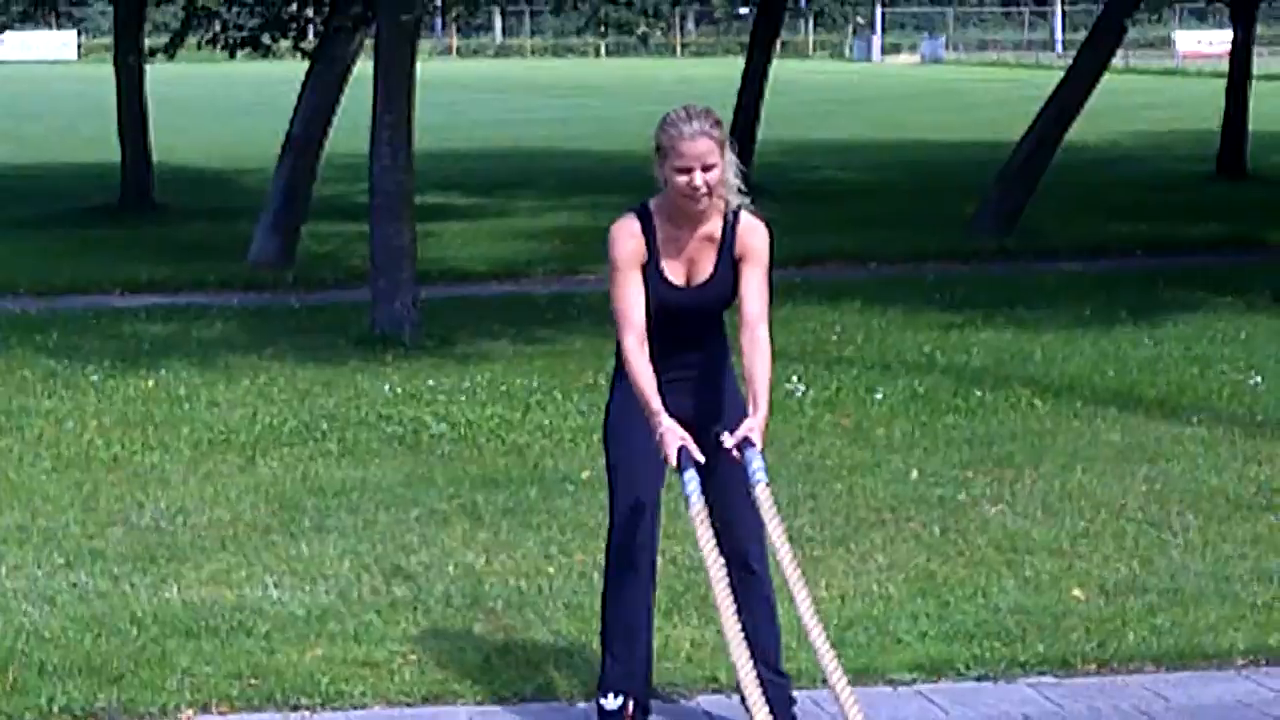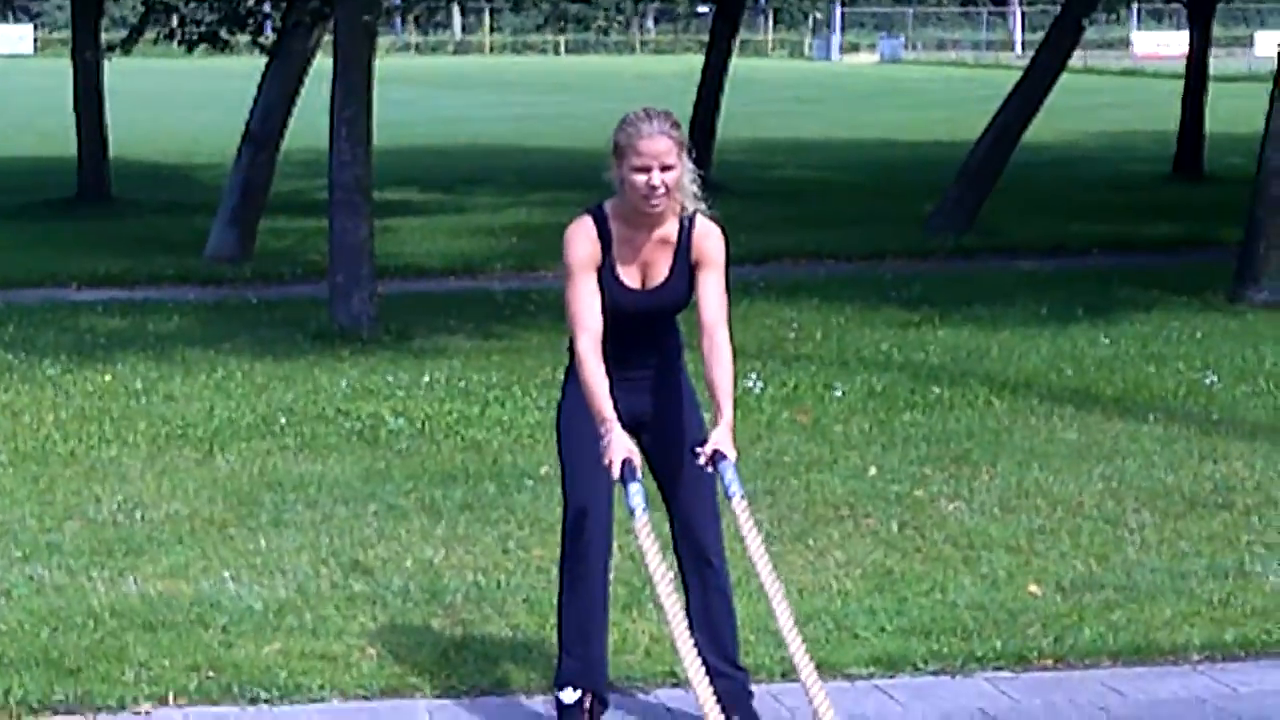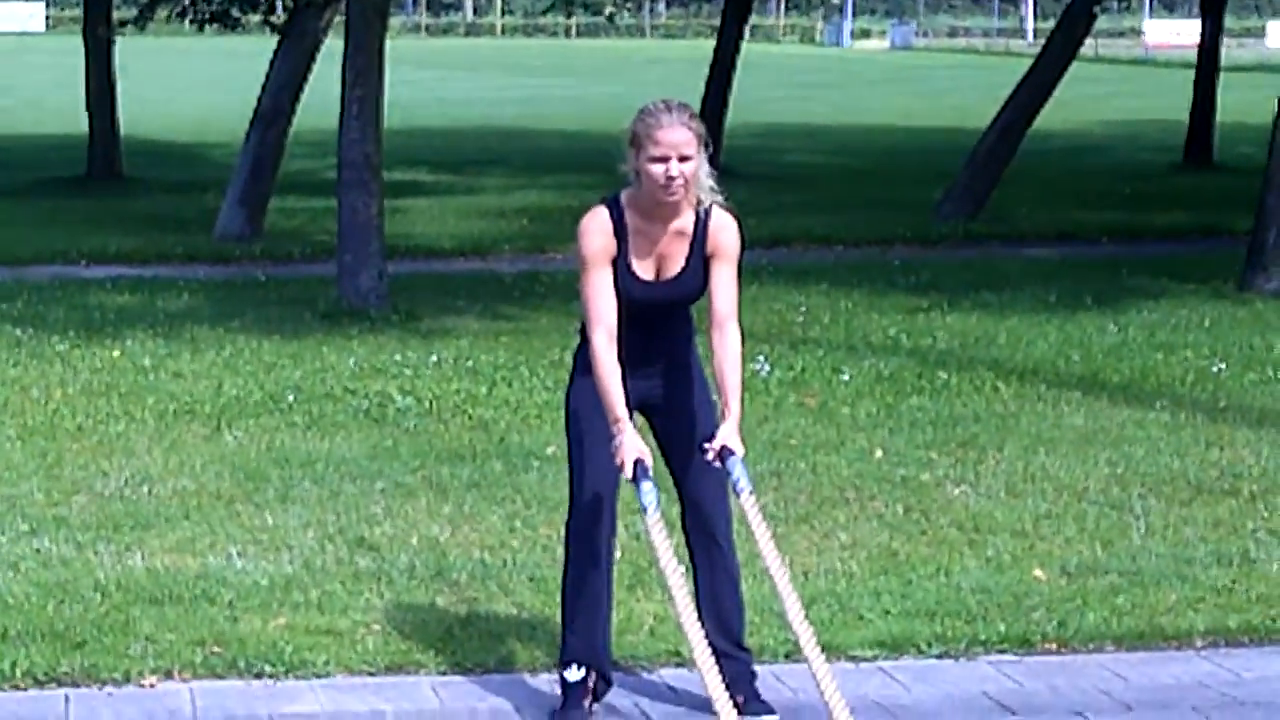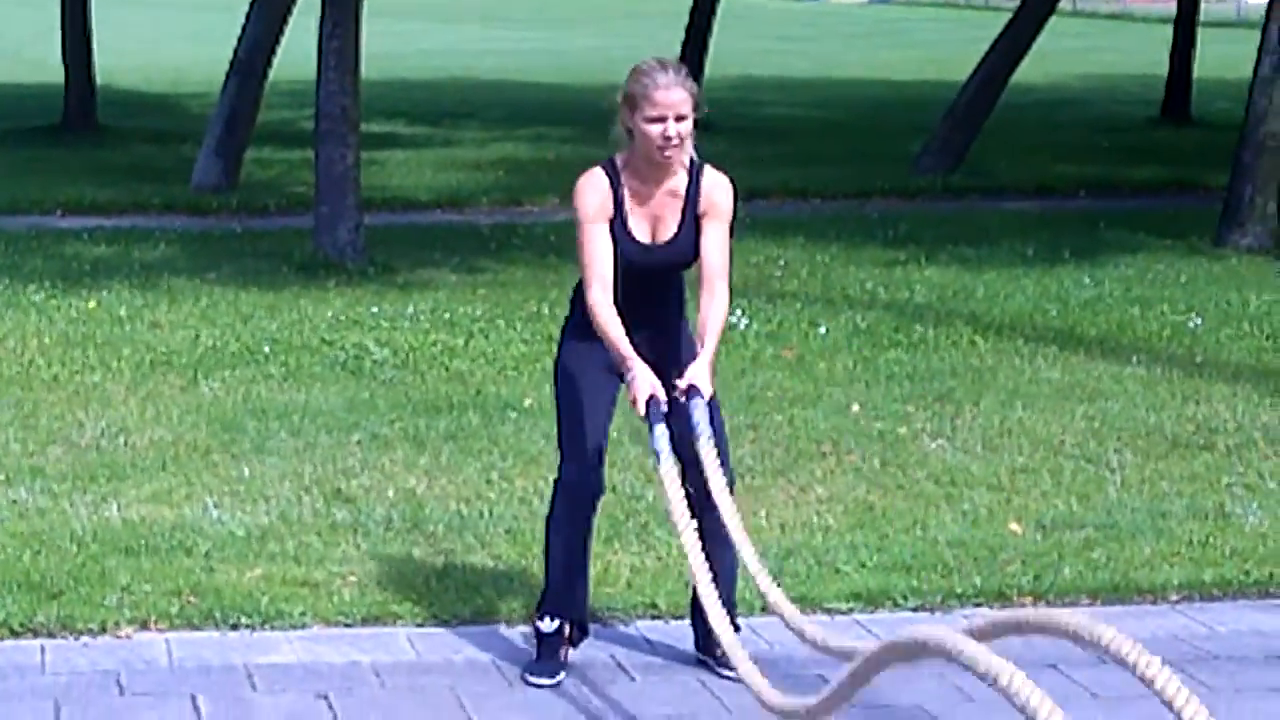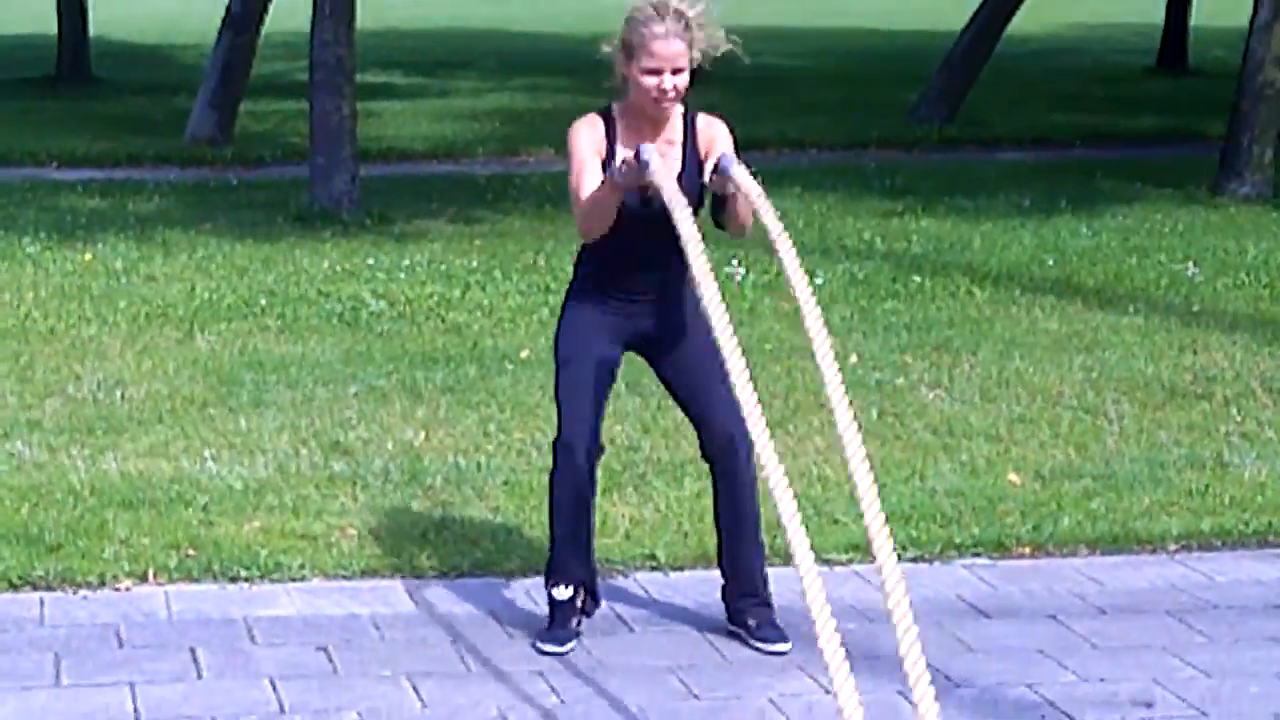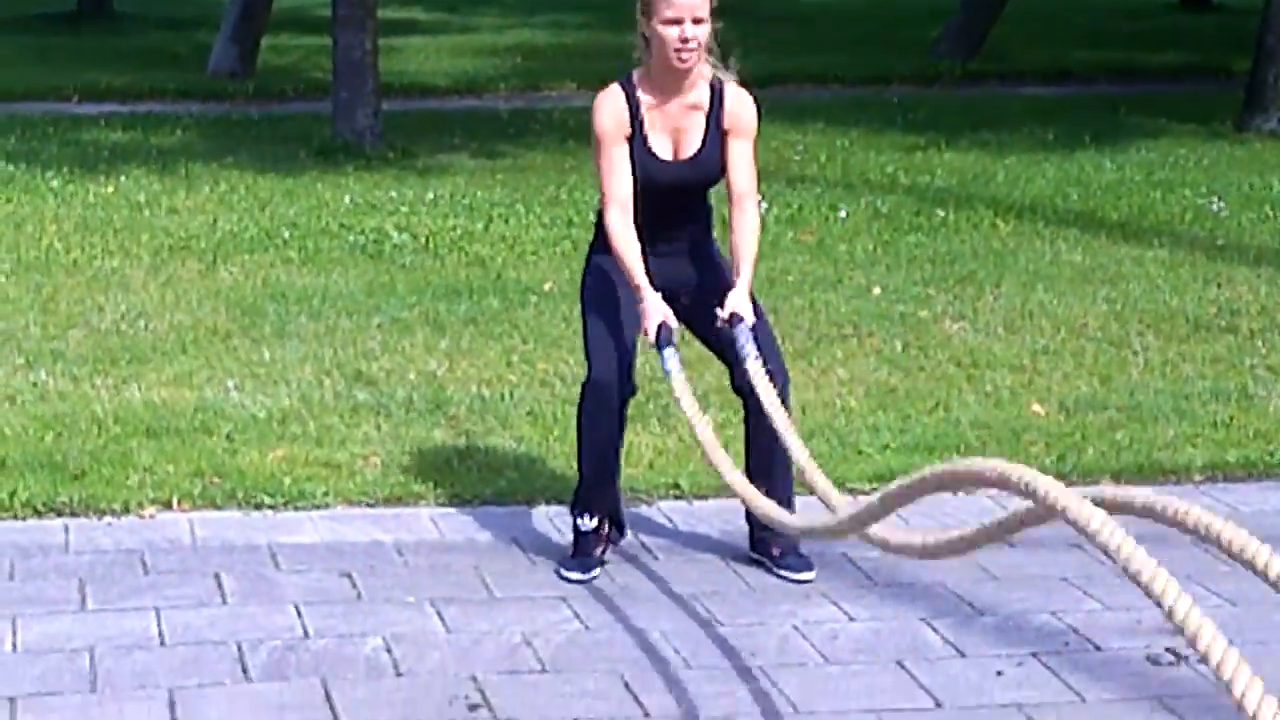
dt=0.7s
person 1, frame 1
left shoulder: (748, 231)
right shoulder: (631, 232)
left elbow: (755, 327)
right elbow: (632, 336)
left wrist: (757, 414)
right wrist: (662, 422)
left hip: (713, 387)
right hip: (642, 395)
left knee: (745, 541)
right knee: (631, 541)
person 1, frame 2
left shoulder: (702, 235)
right shoulder: (585, 235)
left elbow: (715, 331)
right elbow: (586, 341)
left wrist: (724, 421)
right wrist: (610, 429)
left hip: (665, 386)
right hip: (595, 394)
left knee: (702, 537)
right knee: (586, 539)
person 1, frame 3
left shoulder: (718, 226)
right shoulder: (600, 226)
left elbow: (725, 325)
right elbow: (600, 334)
left wrist: (731, 419)
right wrist: (620, 429)
left hip: (677, 369)
right hip: (604, 376)
left knee: (711, 517)
right knee: (592, 515)
person 1, frame 4
left shoulder: (711, 186)
right shoulder: (597, 185)
left elbow: (712, 291)
right elbow: (599, 294)
left wrist: (703, 362)
right wrist: (632, 369)
left hip: (668, 335)
right hip: (594, 345)
left knee: (711, 477)
right knee: (580, 479)
left ankle: (716, 631)
right ankle: (557, 630)
person 1, frame 5
left shoulder: (708, 133)
right shoulder: (591, 133)
left elbow: (738, 224)
right elbow: (587, 228)
left wrist: (731, 187)
right wrist: (621, 183)
left hip: (673, 306)
right hip: (596, 309)
left knee: (731, 438)
right knee: (576, 441)
left ankle: (749, 603)
right ankle: (568, 597)
person 1, frame 6
left shoulder: (733, 102)
right shoulder: (614, 105)
left elbow: (744, 209)
right elbow: (617, 215)
left wrist: (741, 289)
right wrist: (645, 297)
left hip: (695, 254)
right hip: (621, 262)
left knee: (767, 376)
right knee: (608, 380)
left ankle: (772, 533)
right ankle: (593, 527)
